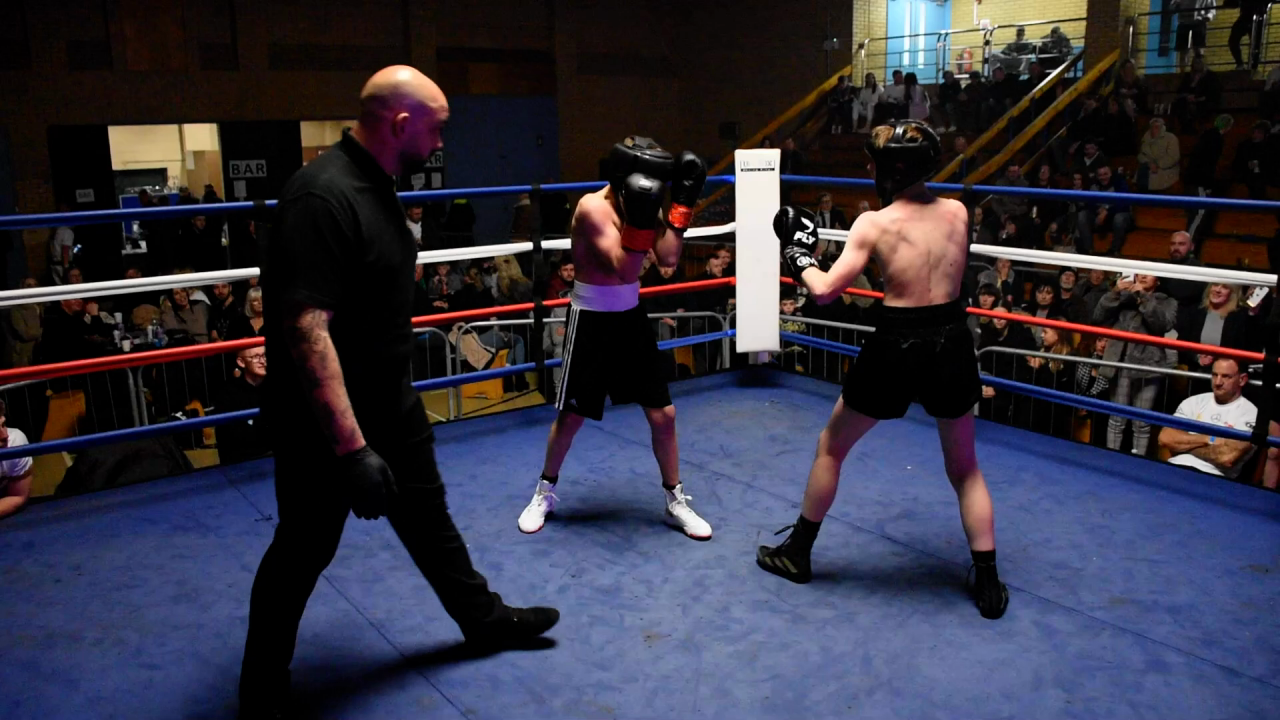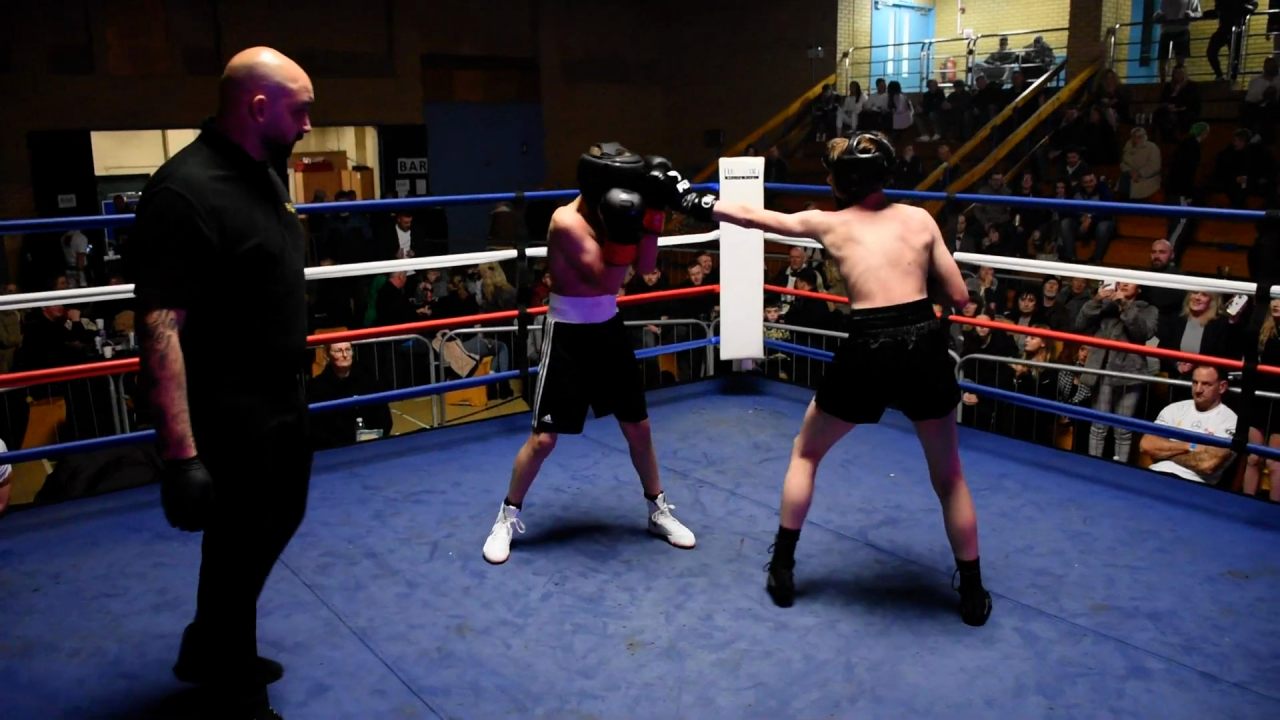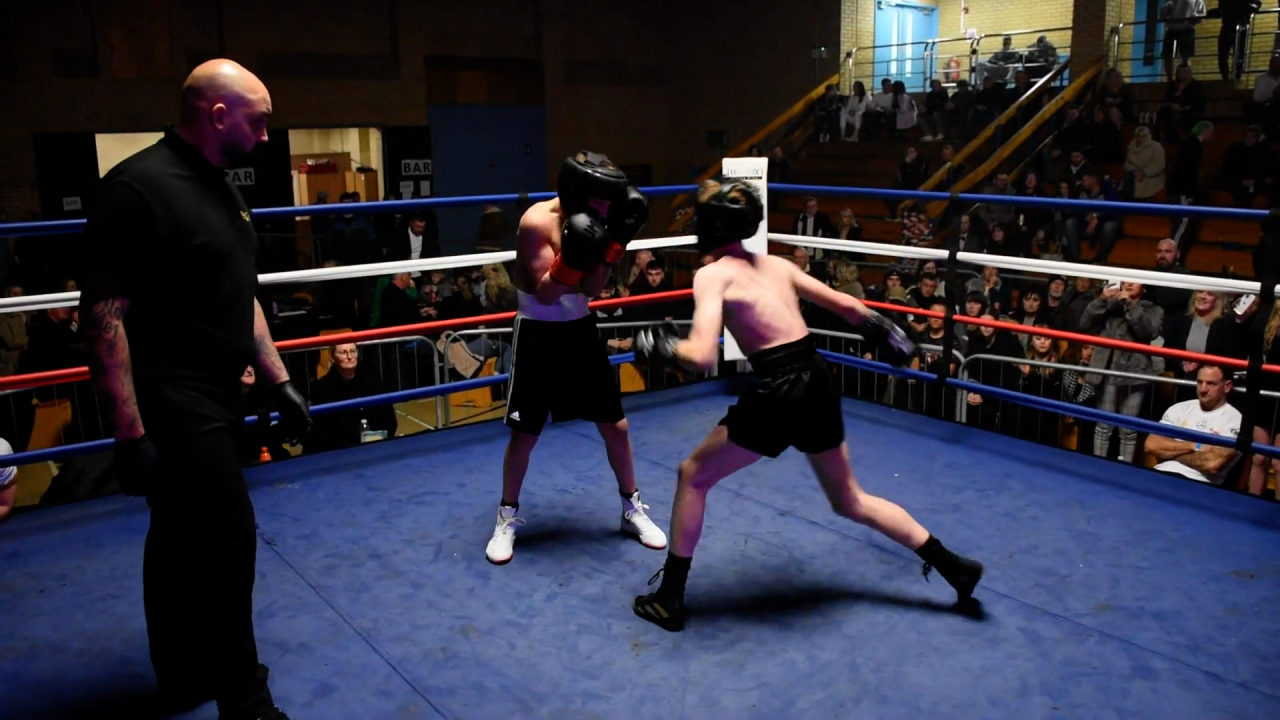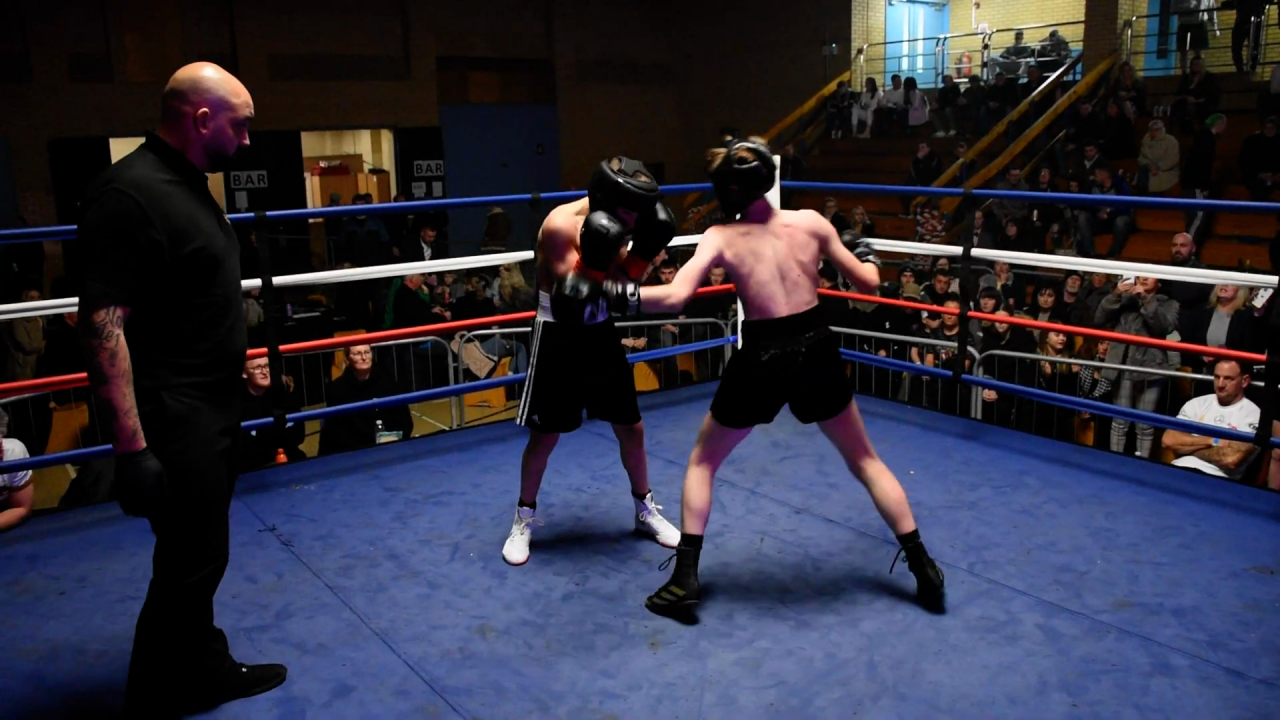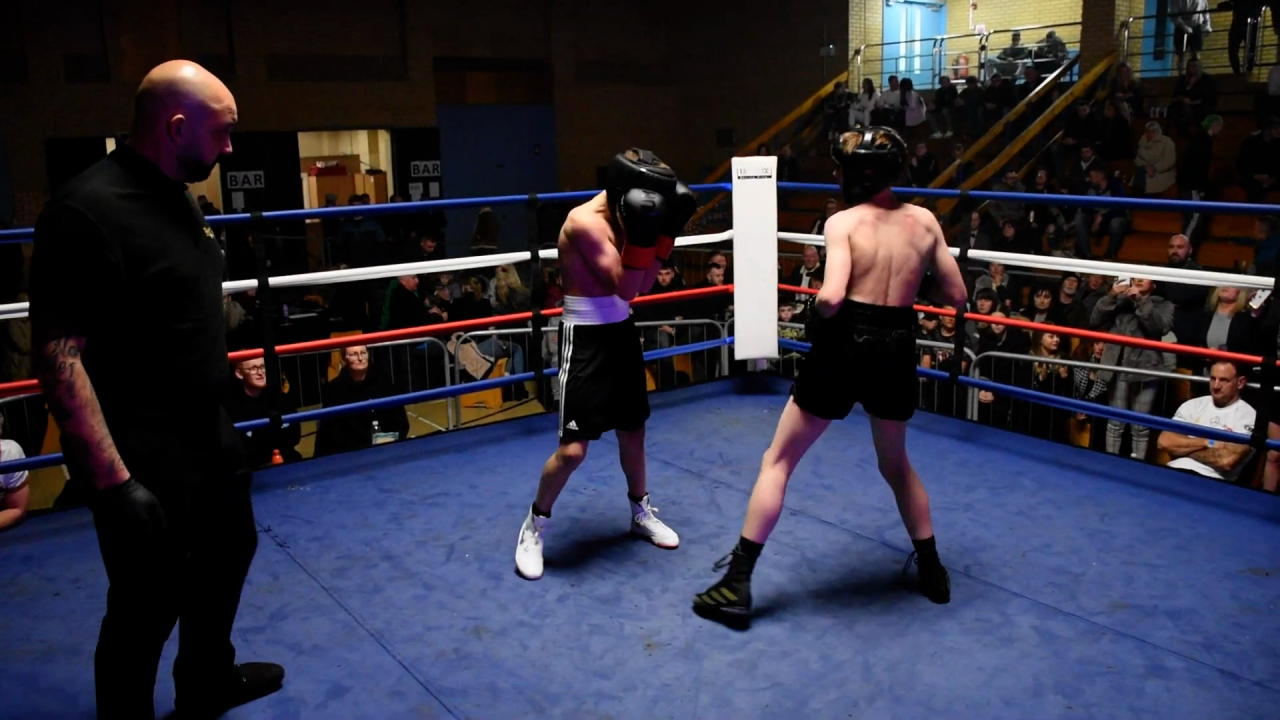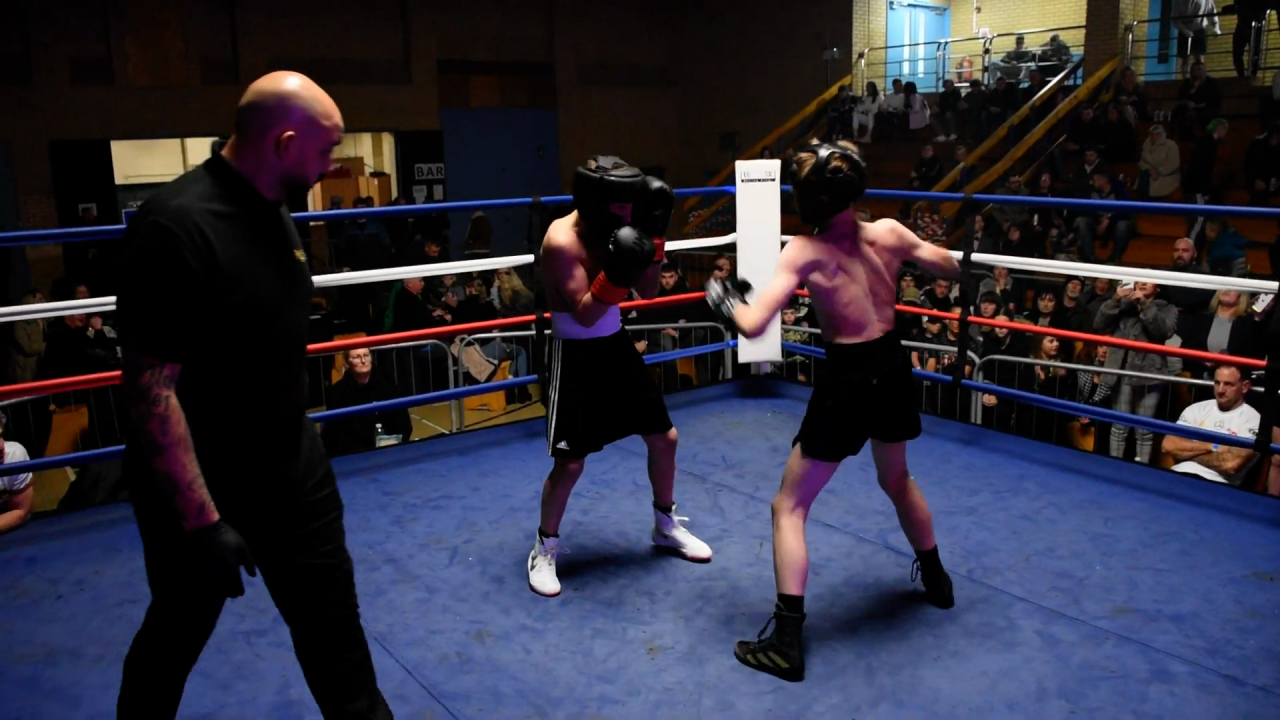
dt=0.4s
person 1, frame 1
left shoulder: (378, 186)
right shoulder: (322, 197)
right elbow: (307, 331)
right wrist: (352, 447)
left hip: (386, 400)
right hip: (325, 416)
left knee: (425, 511)
right knee: (304, 546)
left ankle: (485, 619)
person 1, frame 2
left shoulder: (266, 175)
right shoulder: (185, 191)
right elbow: (160, 329)
left wrist: (292, 382)
right wrist: (181, 452)
left hip: (274, 399)
right hip: (227, 410)
left knee: (277, 523)
right knee: (237, 546)
left ankle: (209, 652)
person 1, frame 3
left shoulder: (218, 187)
right shoulder: (140, 187)
right elbow: (105, 315)
left wrist: (279, 381)
right wrist: (131, 431)
left hip: (213, 400)
right hip: (172, 407)
left knee: (183, 538)
right knee: (228, 541)
person 1, frame 4
left shoulder: (188, 185)
right shoulder: (128, 192)
right elbow: (103, 327)
right wrist: (131, 444)
left hip: (209, 408)
right hip: (171, 416)
left knee: (199, 549)
right knee: (189, 562)
person 1, frame 5
left shoulder: (177, 196)
right shoulder: (87, 212)
right elbow: (59, 359)
right wrist: (113, 481)
left hip: (208, 429)
right hip: (144, 449)
left knee: (229, 549)
right knee: (149, 603)
person 1, frame 6
left shoulder: (272, 215)
right shoulder: (176, 226)
right elbow: (150, 386)
right wrist: (201, 520)
left hip: (288, 462)
right hip: (203, 482)
left knee: (330, 604)
right knee: (179, 626)
person 2, frame 1
left shoulder: (875, 224)
right shoulder: (957, 212)
left elbow: (823, 290)
left wrist: (800, 247)
left hip: (896, 348)
right hip: (952, 345)
left knee: (830, 447)
right knee: (965, 469)
left ankle: (797, 552)
right ankle: (987, 584)
person 2, frame 2
left shoulder: (829, 223)
right shoulder: (919, 220)
left elbow: (752, 217)
right elbow: (959, 296)
left wrist: (692, 199)
left hip: (868, 350)
right hip: (925, 345)
left knee: (805, 455)
right knee: (948, 476)
left ankle: (781, 571)
right ankle: (973, 592)
person 2, frame 3
left shoulder: (713, 277)
right shoulder: (776, 265)
left elbow: (701, 357)
right elbow: (844, 305)
left wrist: (661, 345)
right wrist: (883, 327)
left hip: (777, 394)
right hip: (815, 388)
left knee: (692, 477)
right knee: (849, 499)
left ankle: (670, 596)
right ankle: (951, 566)
person 2, frame 4
left shoulder: (721, 239)
right shoulder: (810, 222)
left elbow: (674, 296)
right elbow: (870, 281)
left wrist: (607, 294)
right wrist: (859, 249)
left hip: (761, 360)
right hip: (817, 351)
left knee: (703, 462)
right knee: (864, 459)
left ankle: (684, 581)
right ankle: (922, 565)
person 2, frame 5
left shoulder: (844, 223)
right shoulder: (923, 220)
left elbow: (828, 301)
right elbow: (957, 296)
left wrist: (812, 323)
left hip: (844, 344)
right hip: (897, 346)
left knee: (778, 461)
right knee: (896, 464)
left ankle: (736, 580)
right ankle: (931, 571)
person 2, frame 6
left shoulder: (805, 252)
right shoulder: (886, 233)
left elbow: (752, 324)
right elbow: (947, 265)
left wrist: (721, 299)
left hip: (850, 387)
right hip: (895, 377)
left knee: (789, 508)
right knee: (897, 479)
left ankle: (786, 639)
right ankle: (936, 579)
person 3, frame 1
left shoulder: (639, 205)
right shoulder: (593, 208)
left elbow: (668, 259)
right elbow: (624, 269)
left wrist: (683, 201)
right wrist: (643, 218)
left hip: (631, 318)
right hip: (591, 322)
left knee: (663, 414)
right knee: (571, 417)
left ankle: (676, 500)
right ankle: (544, 492)
person 3, frame 2
left shoulder: (610, 215)
right shoulder: (568, 222)
left elbow: (645, 266)
right elbow: (614, 279)
left wrist: (653, 209)
right wrist: (621, 234)
left hip: (608, 329)
right hip: (569, 336)
left knee: (638, 427)
right knee: (544, 437)
left ankle: (659, 510)
right ankle: (508, 517)
person 3, frame 3
left shoulder: (589, 222)
right shoulder: (536, 221)
left elbow: (593, 289)
right elbow: (547, 293)
left wrist: (618, 239)
right wrist: (573, 257)
left hip: (580, 330)
right hip: (538, 334)
left knee: (616, 427)
right knee: (524, 434)
left ankle: (632, 509)
right ankle: (507, 519)
person 3, frame 4
left shoulder: (614, 225)
right shoulder: (561, 224)
right elbow: (571, 297)
left wrist: (643, 252)
right wrist: (593, 257)
left hip: (600, 332)
right hip: (559, 335)
left knee: (631, 428)
right knee: (544, 437)
left ankle: (645, 510)
right ankle: (524, 519)
person 3, frame 5
left shoulder: (624, 218)
right shoulder: (585, 223)
left elbow: (642, 286)
right elbow: (623, 286)
left wrist: (666, 232)
right wrist: (640, 237)
left hip: (621, 332)
right hip: (585, 339)
left knee: (633, 430)
right knee: (573, 447)
left ankle: (641, 512)
right ankle: (535, 526)
person 3, frame 6
left shoulder: (612, 231)
right shoulder: (562, 241)
left elbow: (646, 292)
right elbow: (585, 314)
left wrist: (653, 234)
right wrist: (614, 274)
left hip: (616, 345)
right hip: (577, 354)
left knee: (664, 437)
right knee: (569, 463)
left ankle: (668, 523)
right ankle: (544, 549)
